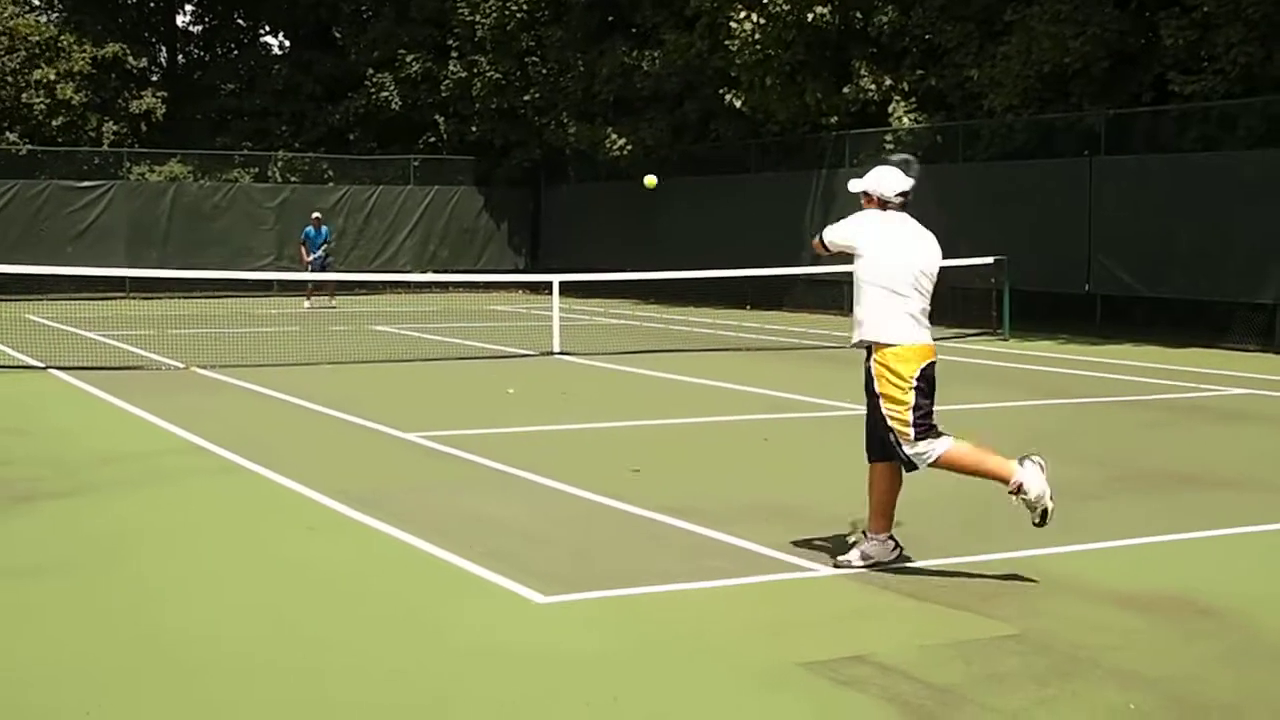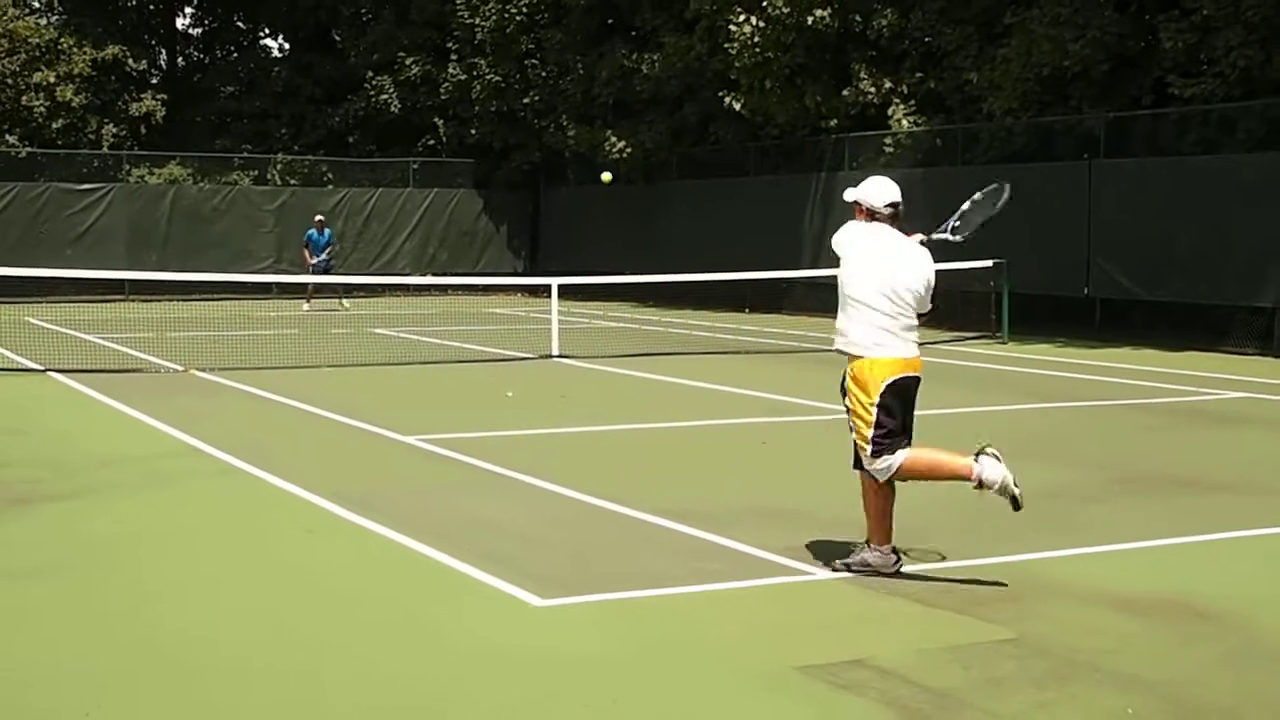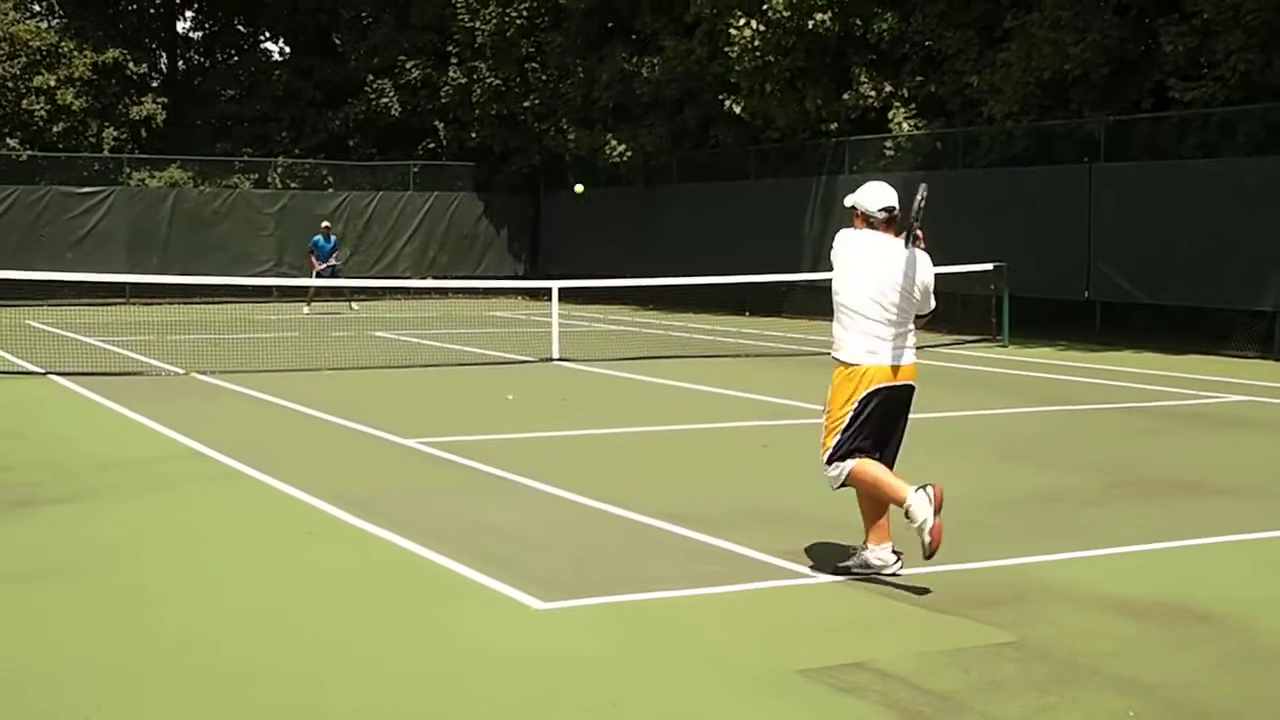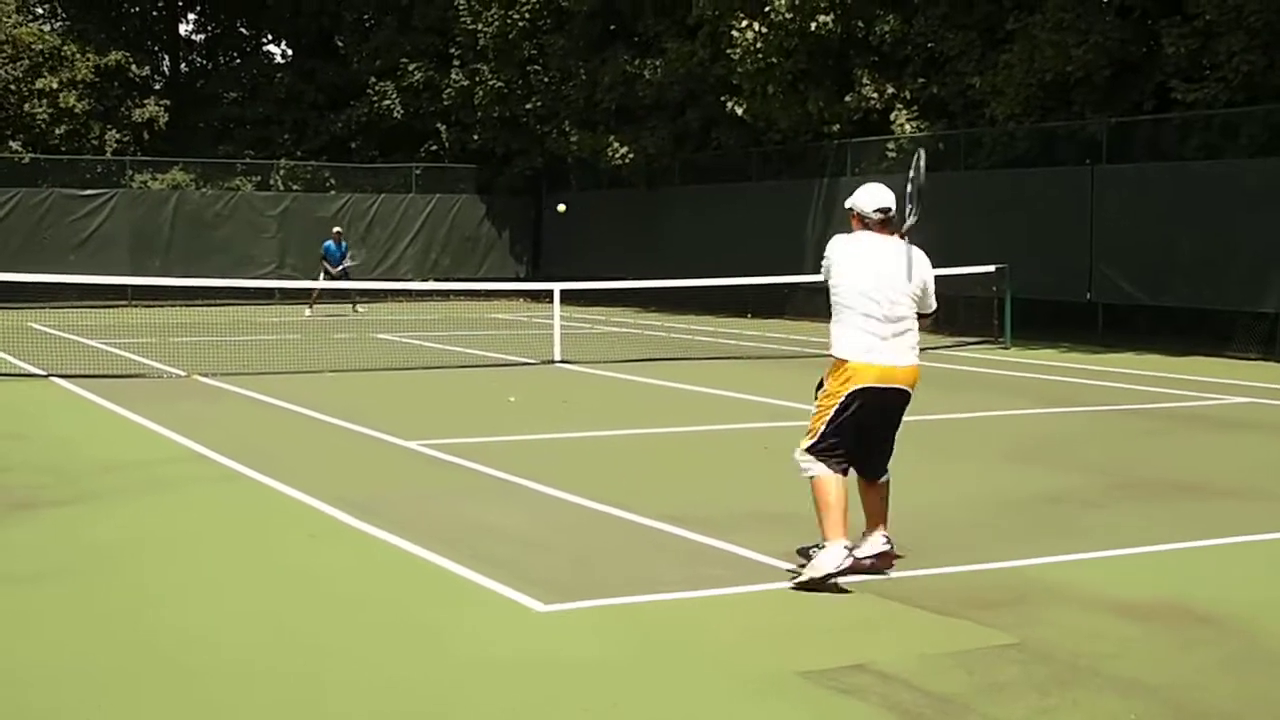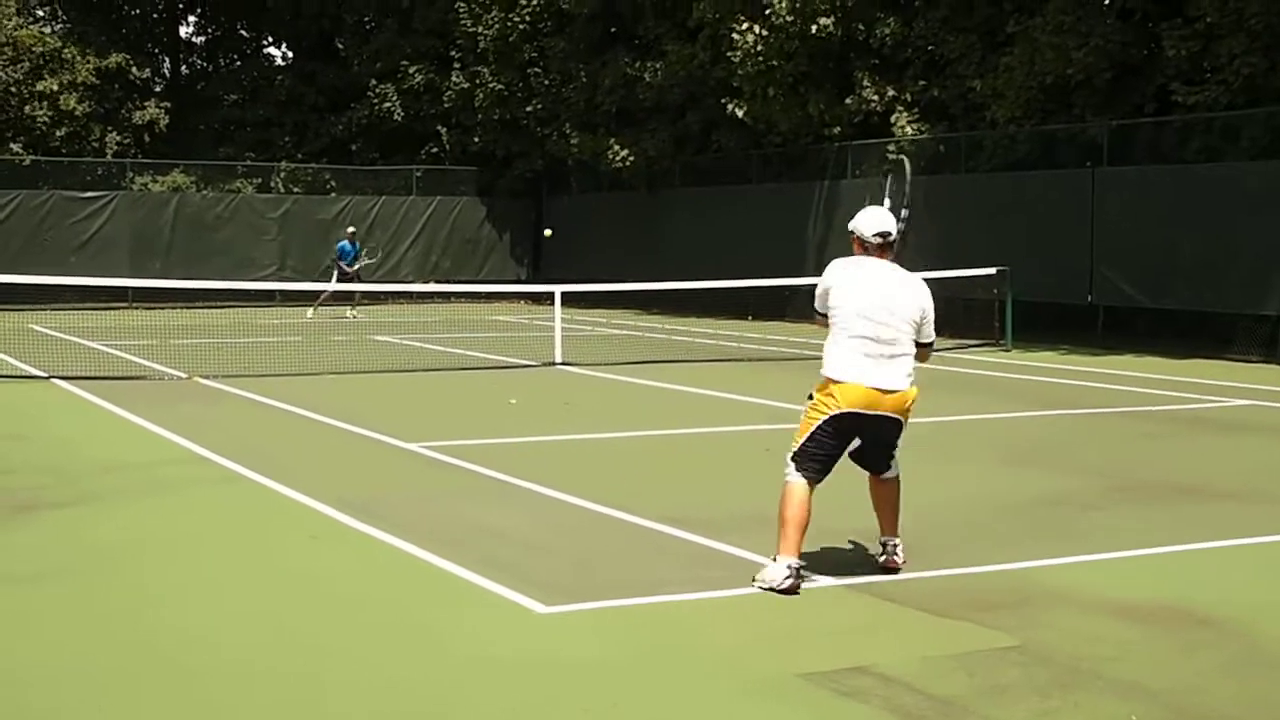
dt=0.1s
person 1, frame 1
left shoulder: (868, 222)
right shoulder: (928, 241)
left elbow: (823, 244)
left wrist: (827, 239)
left hip: (893, 353)
right hip: (908, 351)
left knee: (920, 445)
right knee: (882, 451)
left ankle: (1019, 475)
right ankle: (878, 541)
person 1, frame 2
left shoulder: (852, 235)
right shoulder: (921, 257)
left hip: (873, 364)
right hip: (906, 364)
left knee: (886, 459)
right knee: (872, 458)
left ankle: (979, 468)
right ankle: (878, 550)
person 1, frame 3
left shoulder: (846, 242)
right shoulder: (918, 262)
left hip: (860, 369)
right hip: (903, 373)
left knee: (840, 461)
right knee: (875, 461)
left ankle: (915, 499)
right ankle: (879, 551)
person 1, frame 4
left shoulder: (840, 246)
right shoulder: (918, 259)
right elbow: (925, 317)
left hip: (857, 371)
right hip: (904, 373)
left knee: (818, 460)
right knee: (870, 461)
left ankle: (836, 547)
right ankle: (877, 541)
person 1, frame 5
left shoulder: (838, 270)
right shoulder: (916, 287)
left elbow: (823, 317)
right elbow: (923, 352)
left hip: (844, 391)
right hip: (896, 399)
left knee: (800, 471)
right knee: (880, 464)
left ankle: (786, 564)
right ankle: (891, 547)
